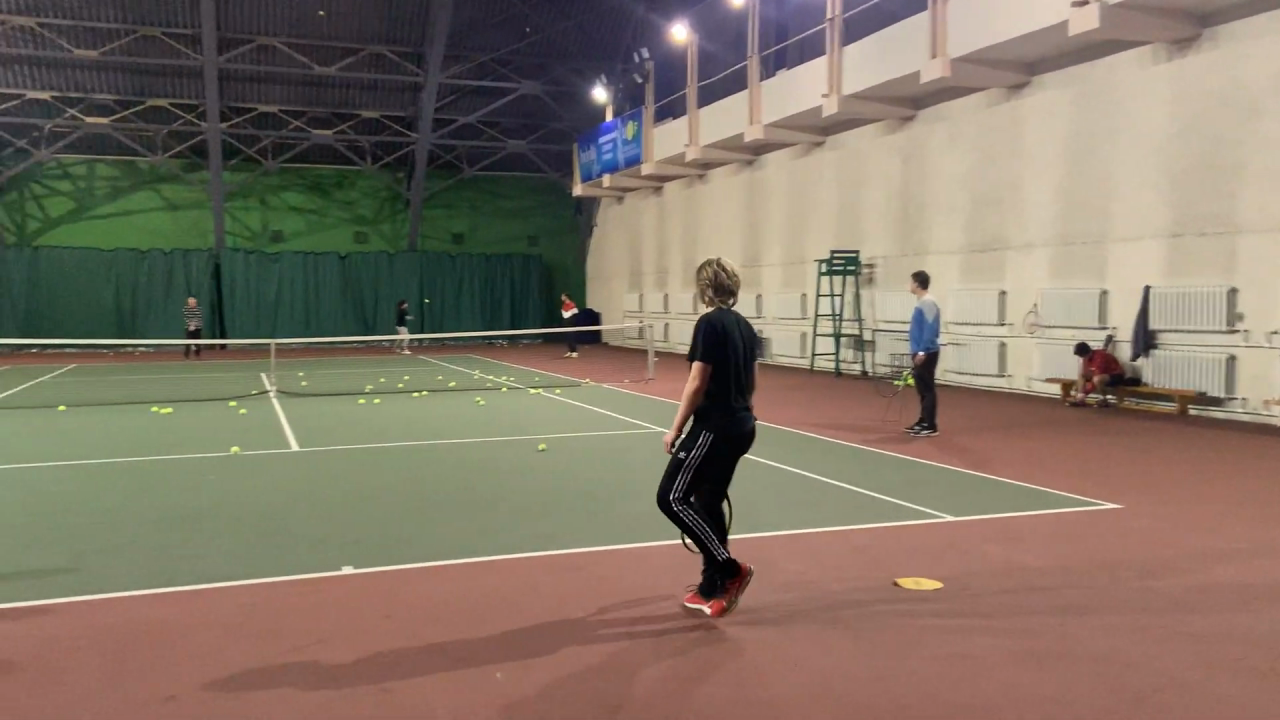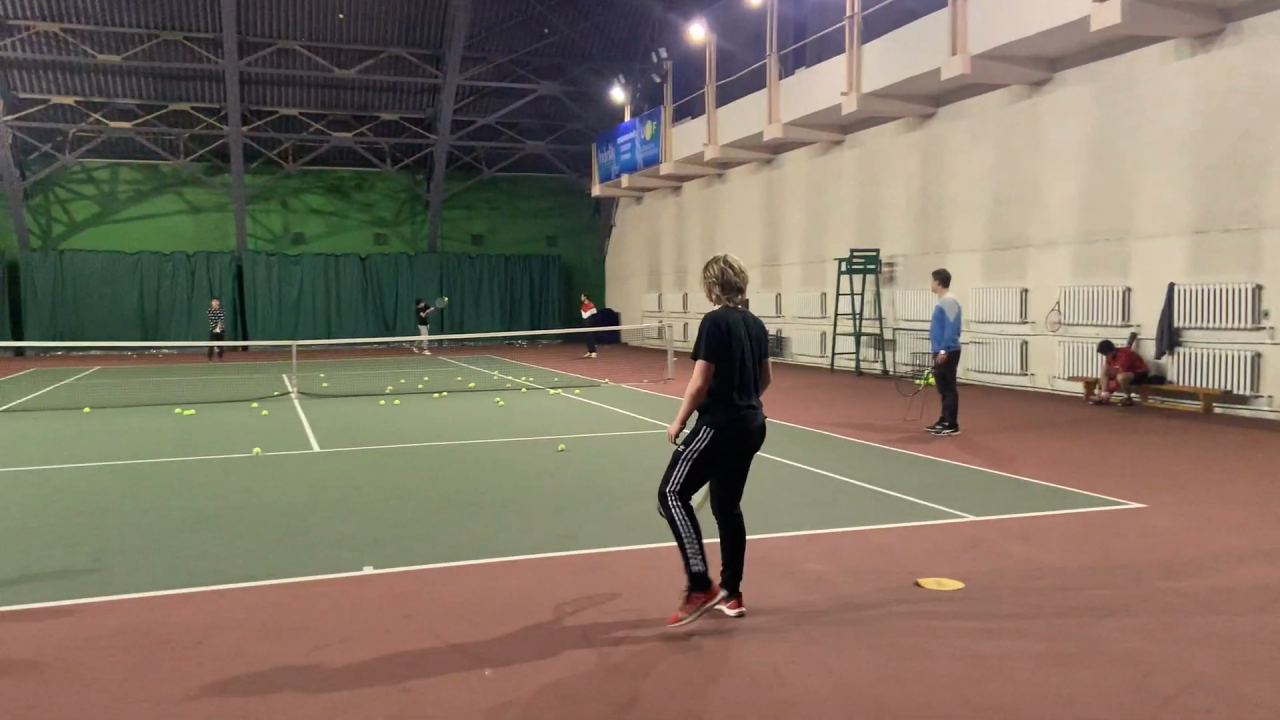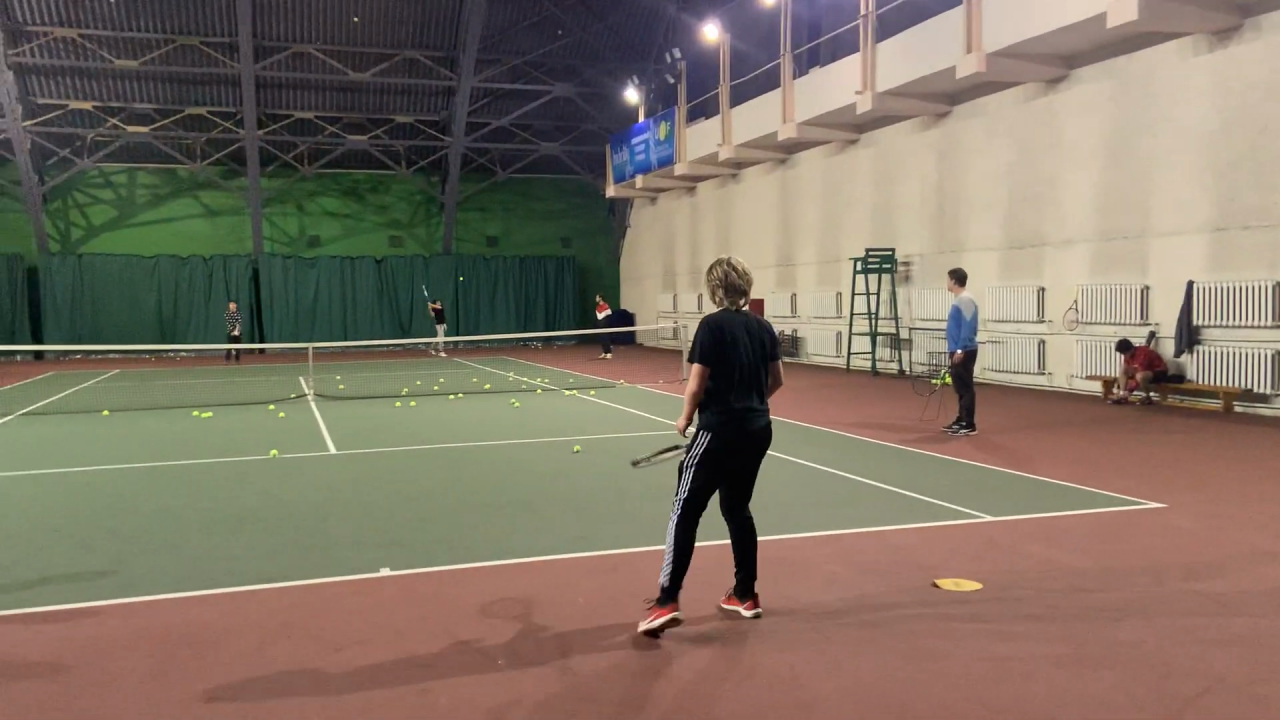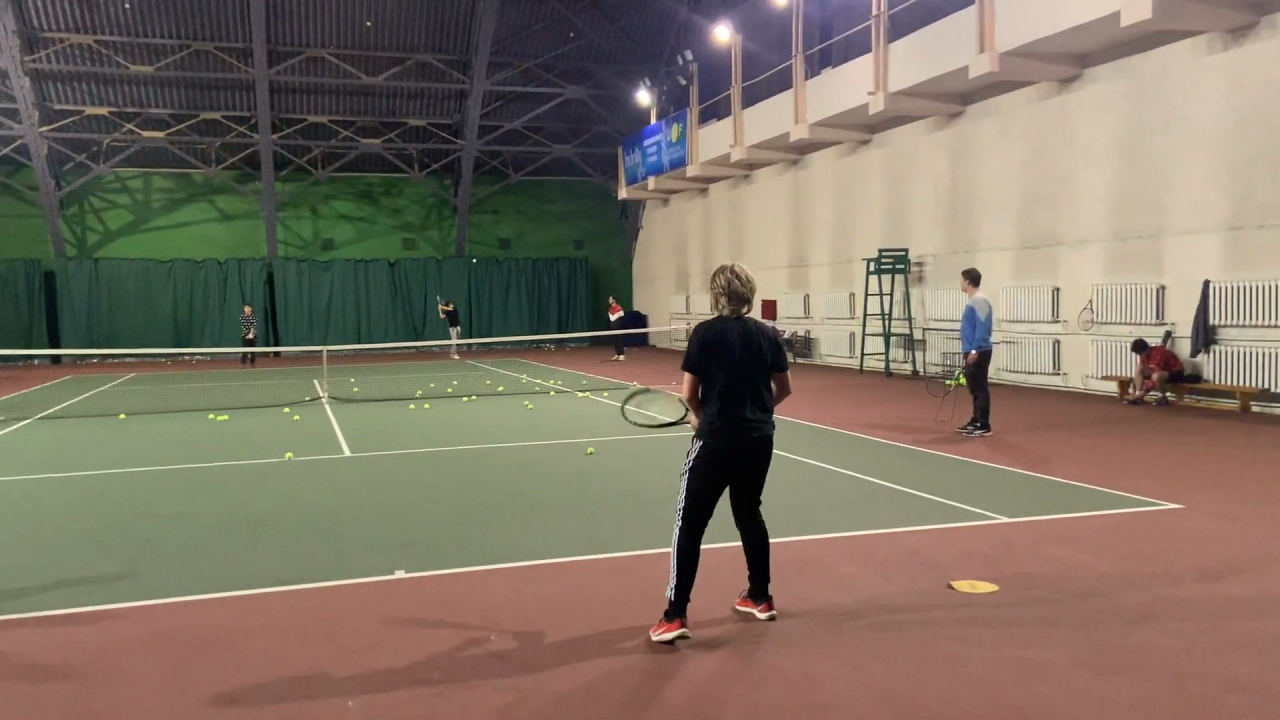
dt=0.1s
person 1, frame 1
left shoulder: (709, 323)
right shoulder: (744, 326)
left elbow: (697, 383)
left wrist: (675, 428)
left hip: (716, 427)
right hip: (741, 426)
left knee: (672, 497)
right knee: (707, 503)
left ankle: (731, 570)
right ankle: (711, 589)
person 1, frame 2
left shoulder: (714, 322)
right shoulder: (755, 324)
left elbow: (700, 382)
right elbow: (764, 378)
left wrist: (679, 421)
left hip: (718, 426)
right hip: (752, 425)
left knee: (672, 495)
right knee: (728, 504)
left ankle: (701, 585)
right ankle: (731, 593)
person 1, frame 3
left shoulder: (712, 325)
right shoulder: (763, 326)
left elbow: (696, 386)
right elbow: (776, 380)
left wrist: (685, 419)
left hip: (720, 429)
right hip: (758, 429)
left knee: (686, 510)
right knee: (737, 507)
left ankle: (668, 602)
right ankle: (745, 593)
person 1, frame 4
left shoulder: (705, 333)
right shoulder: (766, 334)
left elbow: (688, 394)
right elbow: (783, 389)
left wrist: (700, 415)
left hip: (717, 440)
right hip: (759, 438)
left knee: (689, 523)
right knee: (749, 514)
left ankle: (675, 616)
right ankle: (760, 597)
